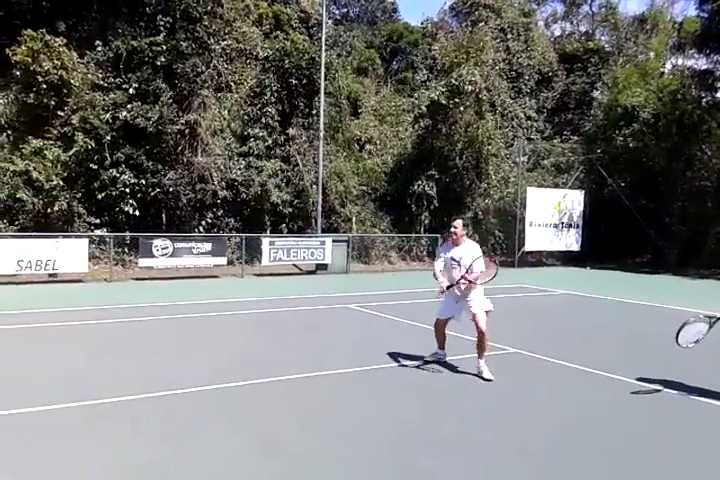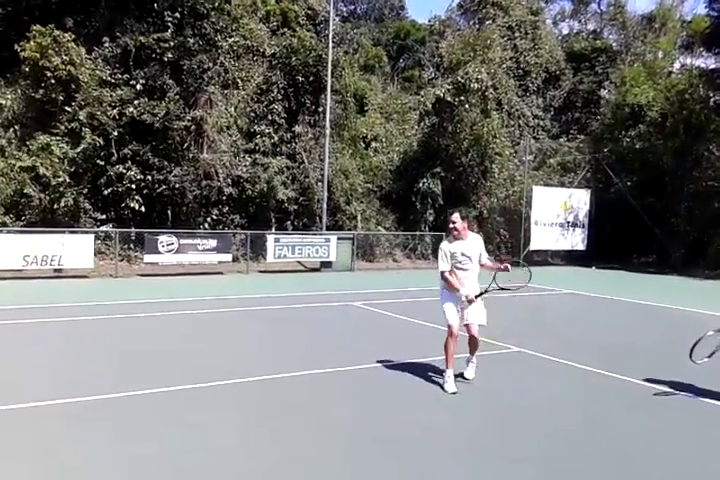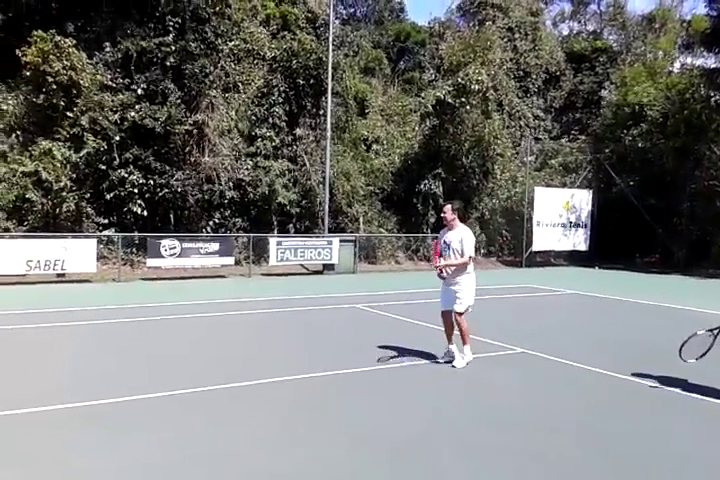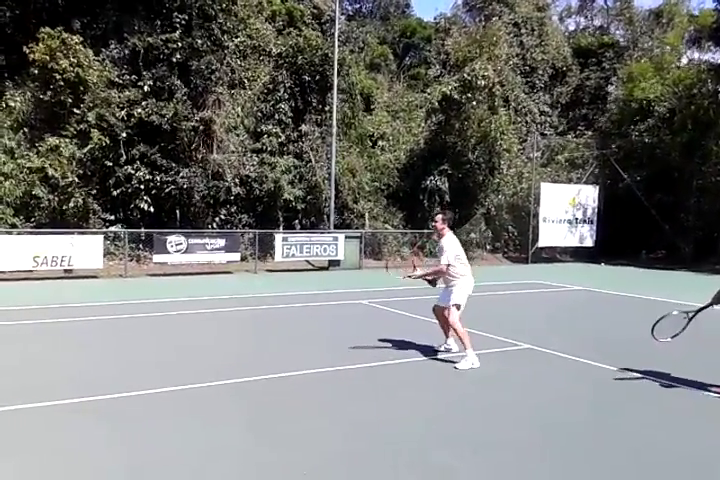
dt=1s
person 1, frame 1
left shoulder: (473, 248)
right shoulder: (445, 248)
left elbow: (477, 274)
right elbow: (437, 270)
left wrist: (470, 278)
right wrist: (441, 281)
left hip: (472, 294)
right hip: (452, 294)
left knee: (481, 328)
right knee: (439, 325)
left ankle: (481, 364)
right ankle: (441, 353)
person 1, frame 2
left shoulder: (477, 240)
right shoulder: (446, 246)
left elbow: (483, 262)
right elbow: (445, 274)
left wrist: (499, 267)
right wrist: (462, 292)
left hip: (472, 294)
right hip: (452, 294)
left knee: (474, 334)
right knee: (453, 331)
left ankle: (471, 360)
right ankle: (449, 375)
person 1, frame 3
left shoulder: (465, 233)
right shoulder: (443, 233)
left elbow: (467, 259)
left wrist: (447, 264)
right wrist: (439, 267)
left hip: (463, 281)
right hip: (448, 281)
left knee: (458, 315)
right knee: (446, 315)
left ankle: (466, 351)
right ankle: (451, 350)
person 1, frame 4
left shoulder: (448, 242)
right shoulder: (443, 240)
left elbow: (442, 268)
left wrist: (422, 274)
right wrist: (433, 277)
left hip: (461, 283)
right hip: (452, 284)
left knee: (452, 319)
right knee: (438, 309)
left ankle: (471, 356)
right ankle: (450, 343)
